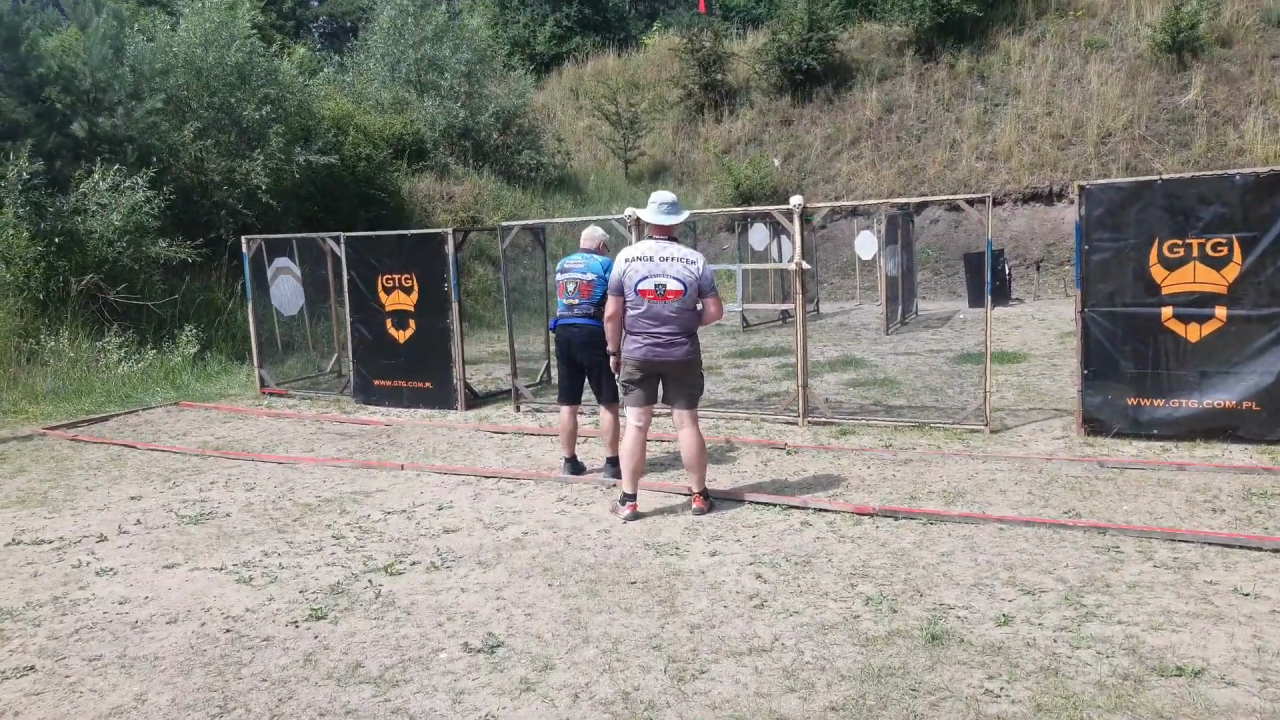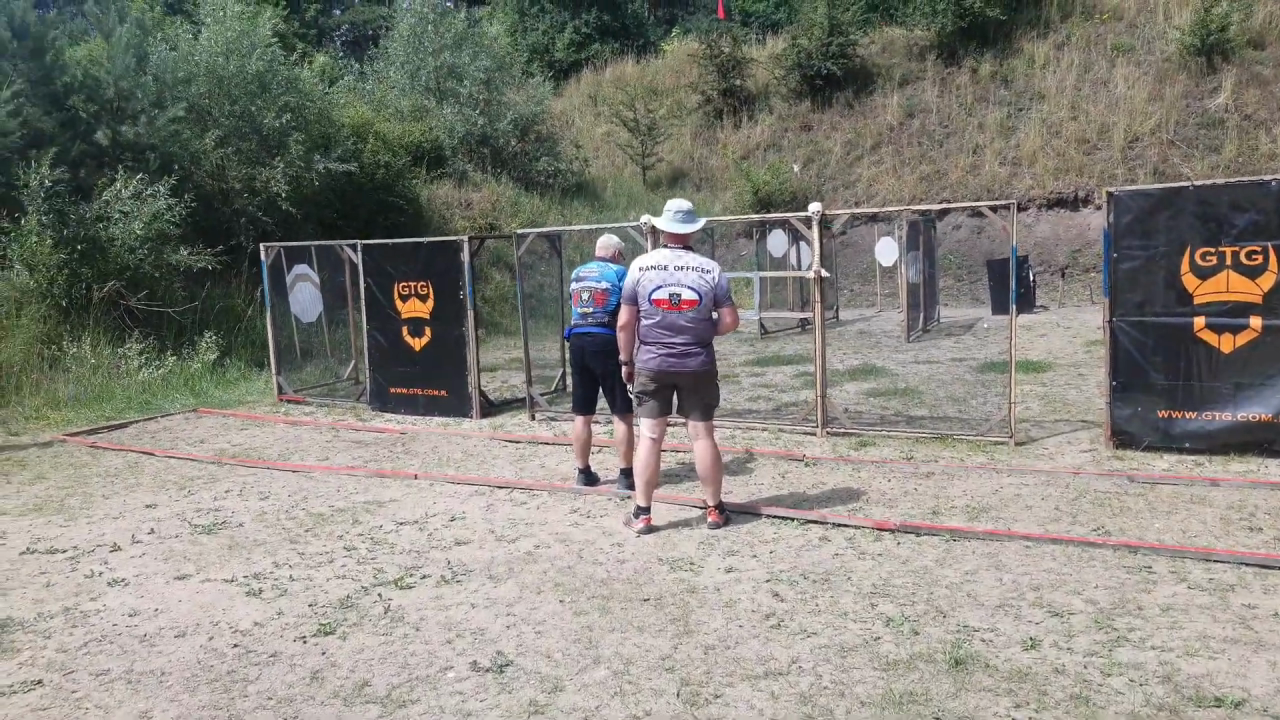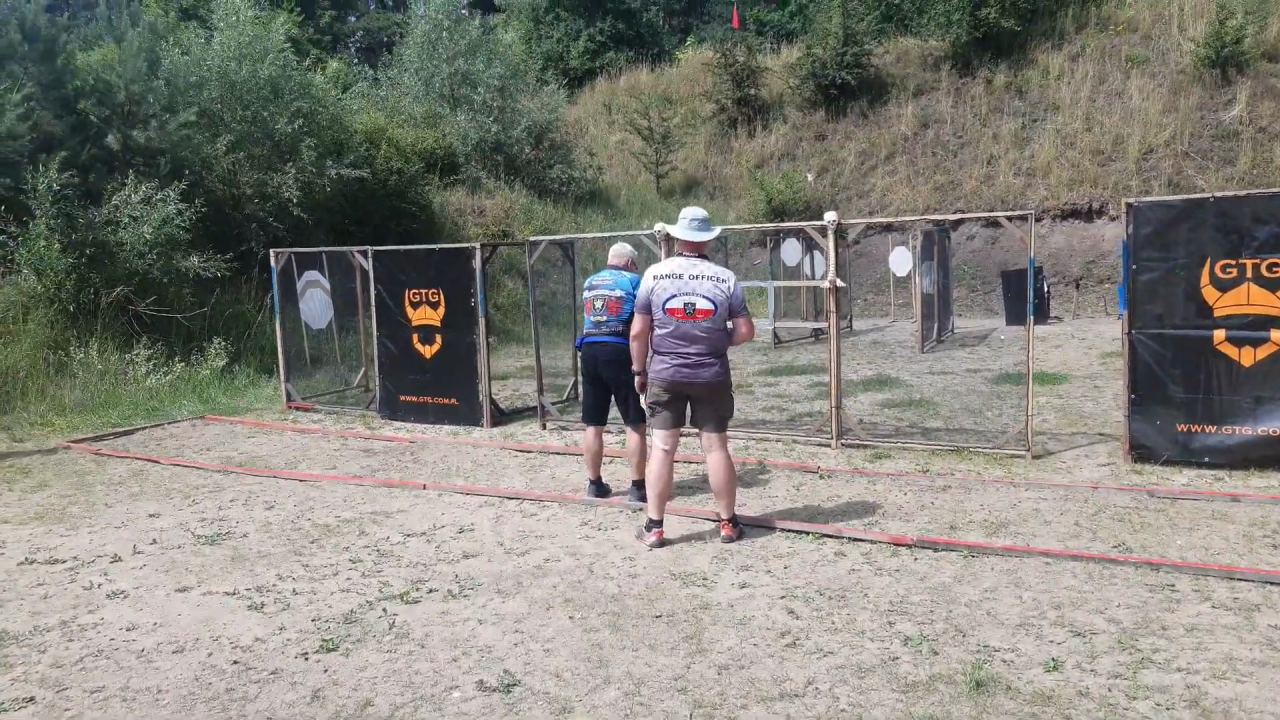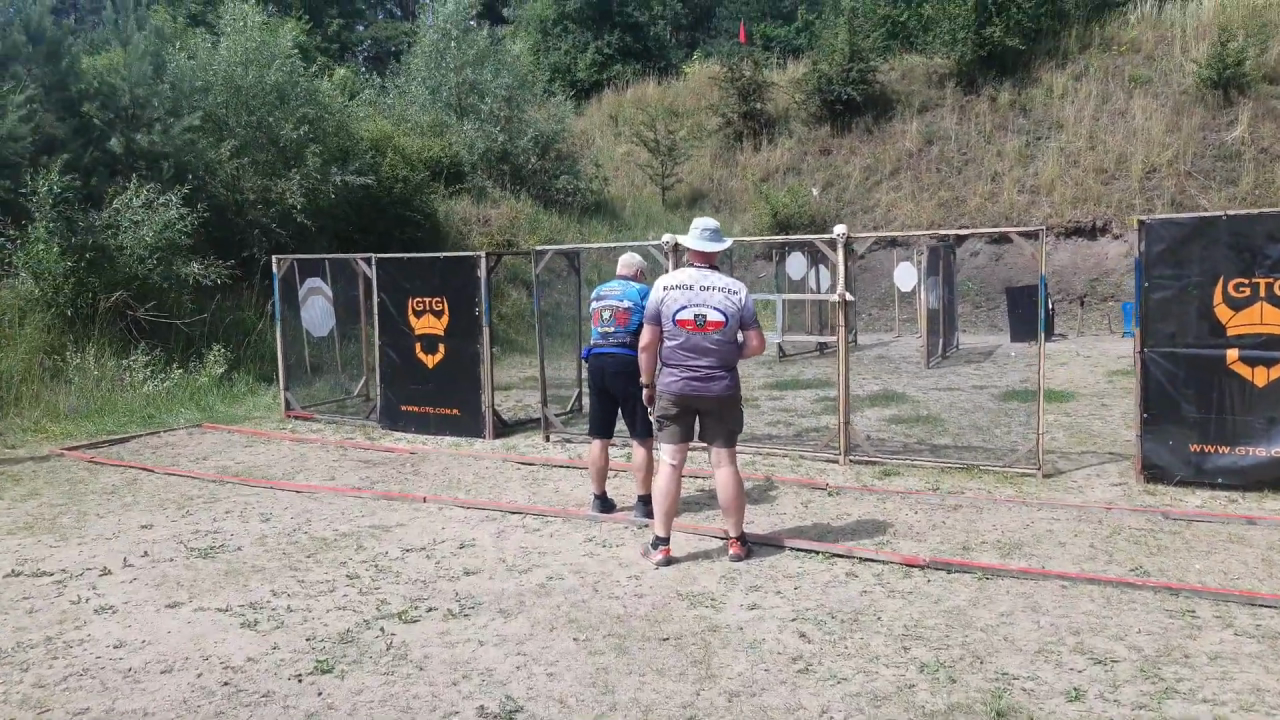
dt=0.2s
person 1, frame 1
left shoulder: (626, 257)
right shoulder: (694, 260)
left elbow: (611, 314)
right elbow: (714, 311)
left wrist: (614, 351)
left hip: (637, 353)
right hip: (682, 354)
left knee: (635, 425)
right knee: (687, 424)
left ankle: (628, 500)
right ankle: (699, 496)
person 1, frame 2
left shoulder: (640, 266)
right shoulder: (710, 269)
left elbow: (625, 323)
right elbow: (730, 321)
left wrist: (626, 360)
left hip: (651, 363)
right hip: (697, 364)
left knee: (649, 437)
right knee: (702, 436)
left ankle: (642, 514)
right ankle: (715, 510)
person 1, frame 3
left shoulder: (655, 274)
right shoulder: (725, 278)
left elbow: (638, 332)
right elbow: (745, 332)
left wrist: (639, 370)
left hip: (664, 374)
right hip: (711, 375)
left knee: (662, 448)
right knee: (716, 447)
left ankle: (654, 527)
right ankle: (728, 523)
person 1, frame 4
left shoulder: (665, 284)
right shoulder: (737, 290)
left elbow: (647, 344)
right elbow: (756, 345)
left wrist: (647, 383)
left hip: (674, 387)
right hip: (721, 389)
left knee: (670, 463)
right knee: (725, 463)
left ankle: (660, 544)
right ankle: (736, 542)
person 2, frame 1
left shoulder: (562, 265)
right shoulder: (604, 264)
left hip: (563, 334)
right hip: (592, 334)
left knee: (568, 404)
right knee: (608, 403)
left ankle: (570, 462)
right ankle: (612, 464)
person 2, frame 2
left shoulder: (577, 274)
right shoulder: (619, 272)
left hip: (578, 342)
right hip: (606, 343)
left knee: (582, 414)
right knee: (622, 413)
left ankle: (584, 472)
right ankle: (626, 475)
person 2, frame 3
left shoulder: (589, 283)
right shoulder: (633, 280)
left hip: (590, 351)
right hip: (619, 352)
left knee: (593, 424)
right knee: (635, 424)
left ankle: (595, 484)
right ankle: (638, 486)
person 2, frame 4
left shoulder: (597, 292)
right shoulder: (642, 291)
left hip: (597, 363)
right hip: (627, 365)
left knee: (599, 438)
right knee: (642, 438)
left ankle: (599, 499)
right ankle: (643, 503)
